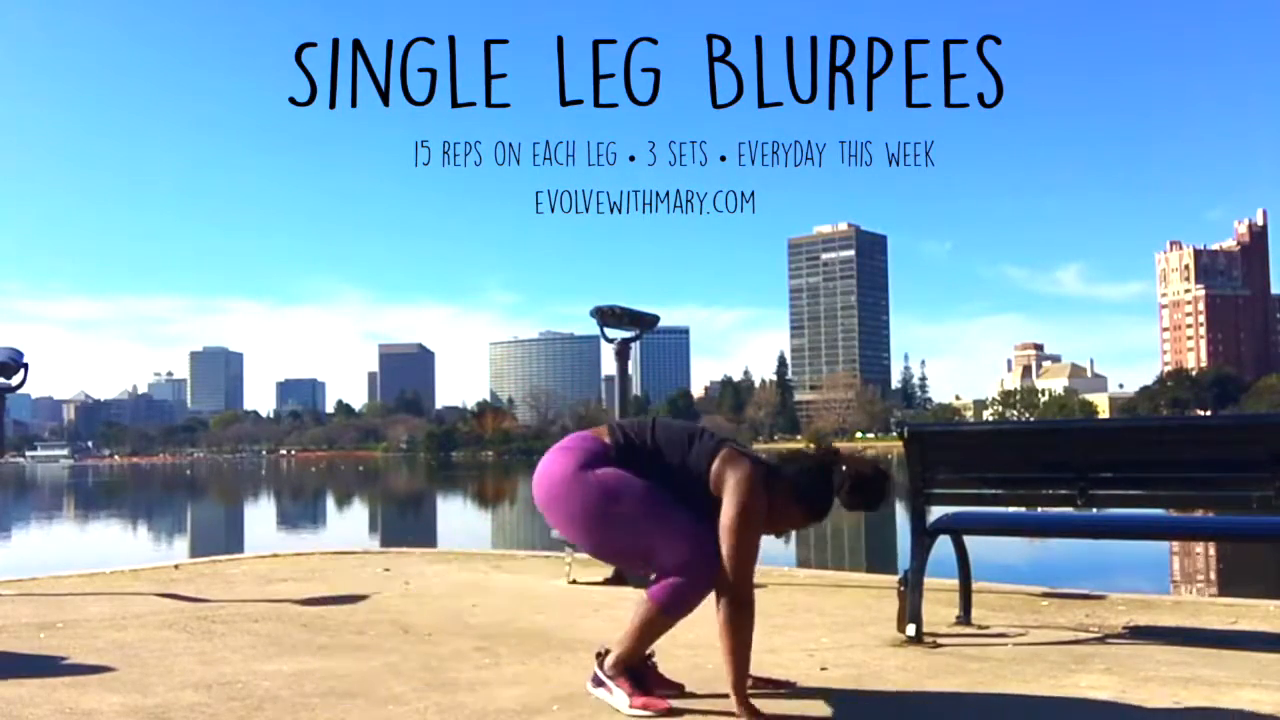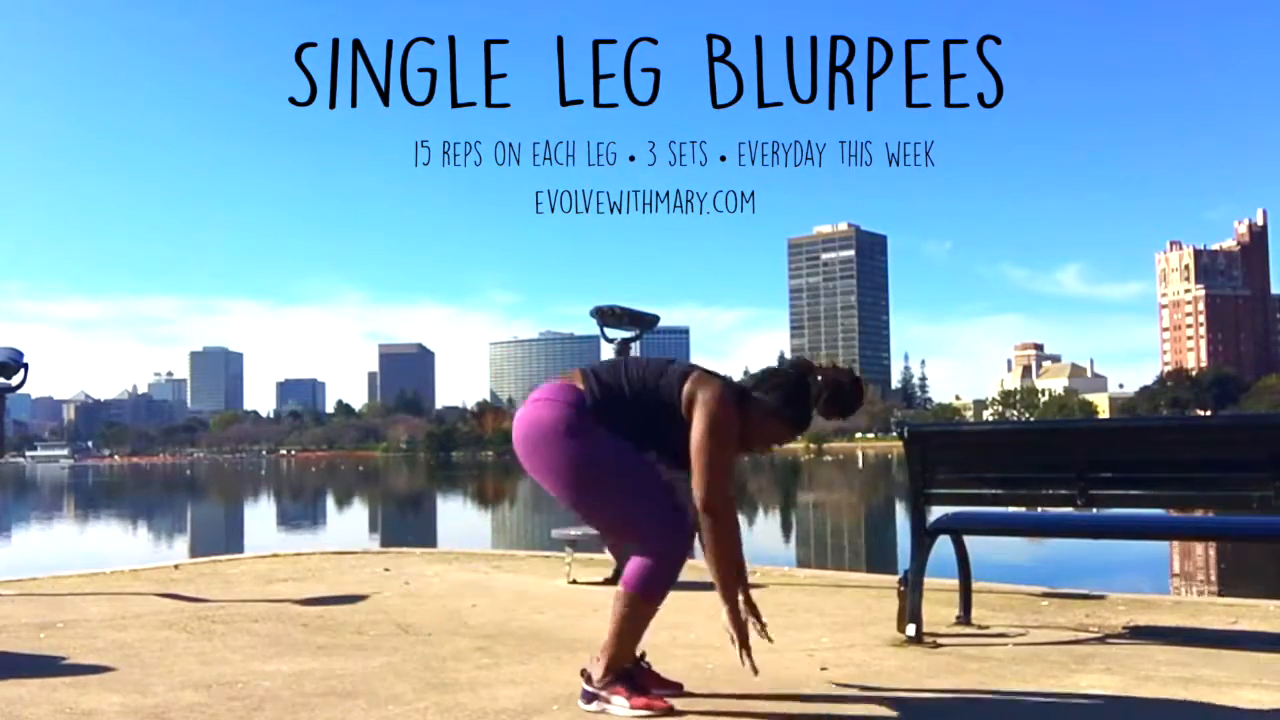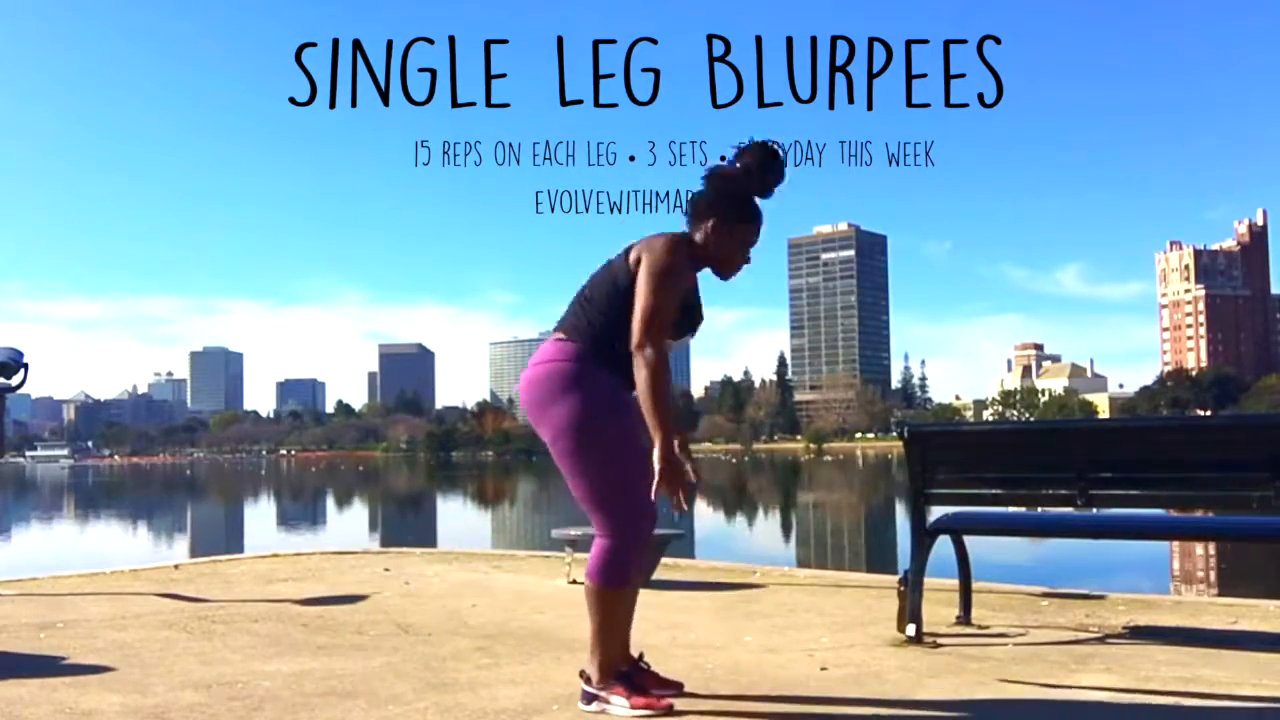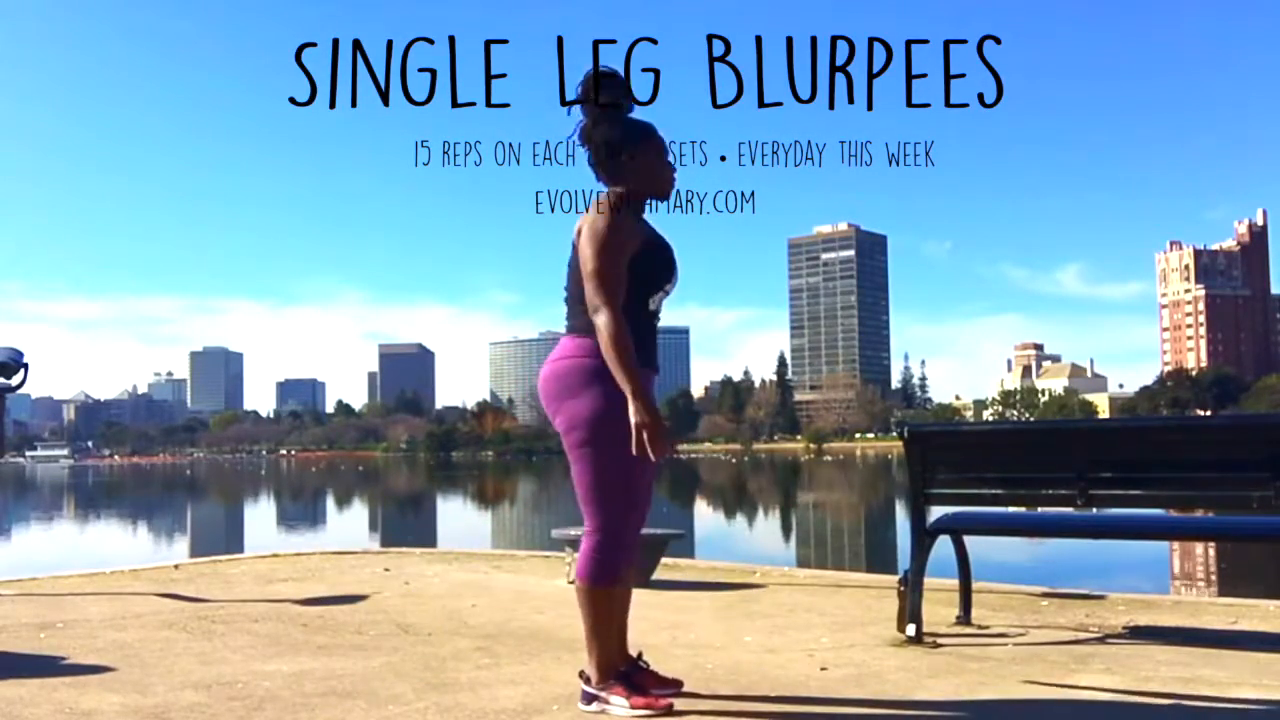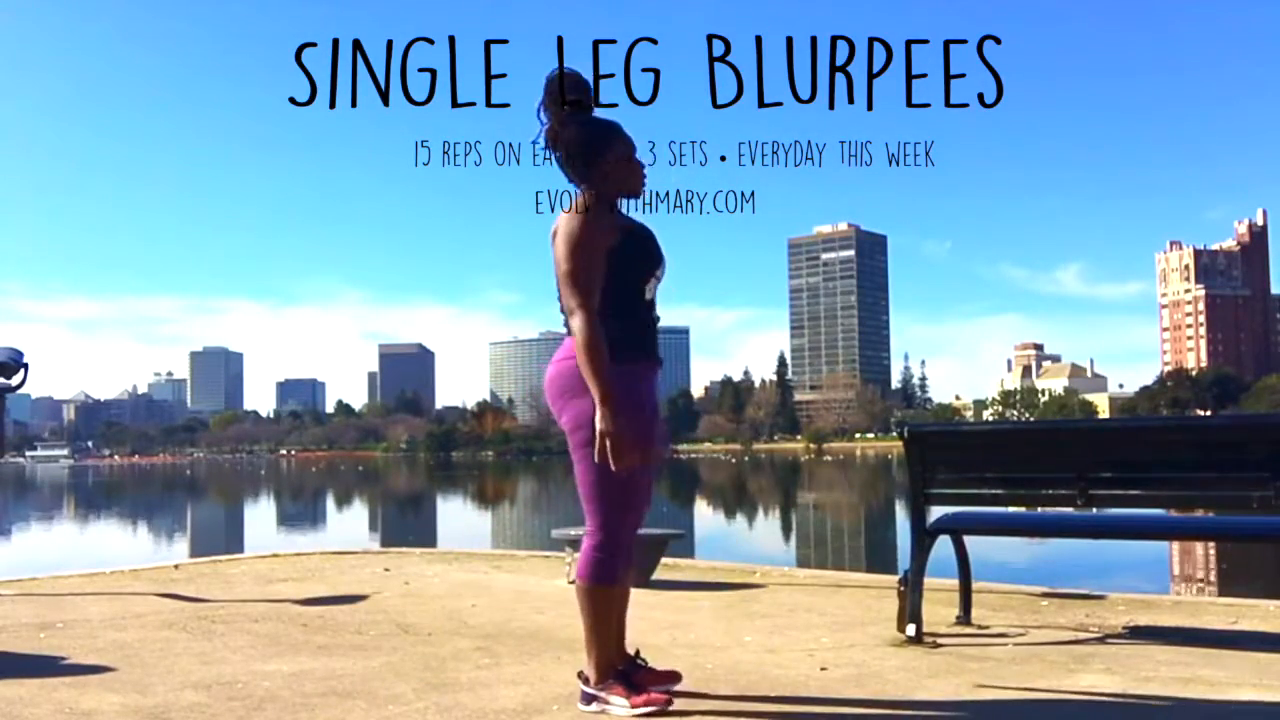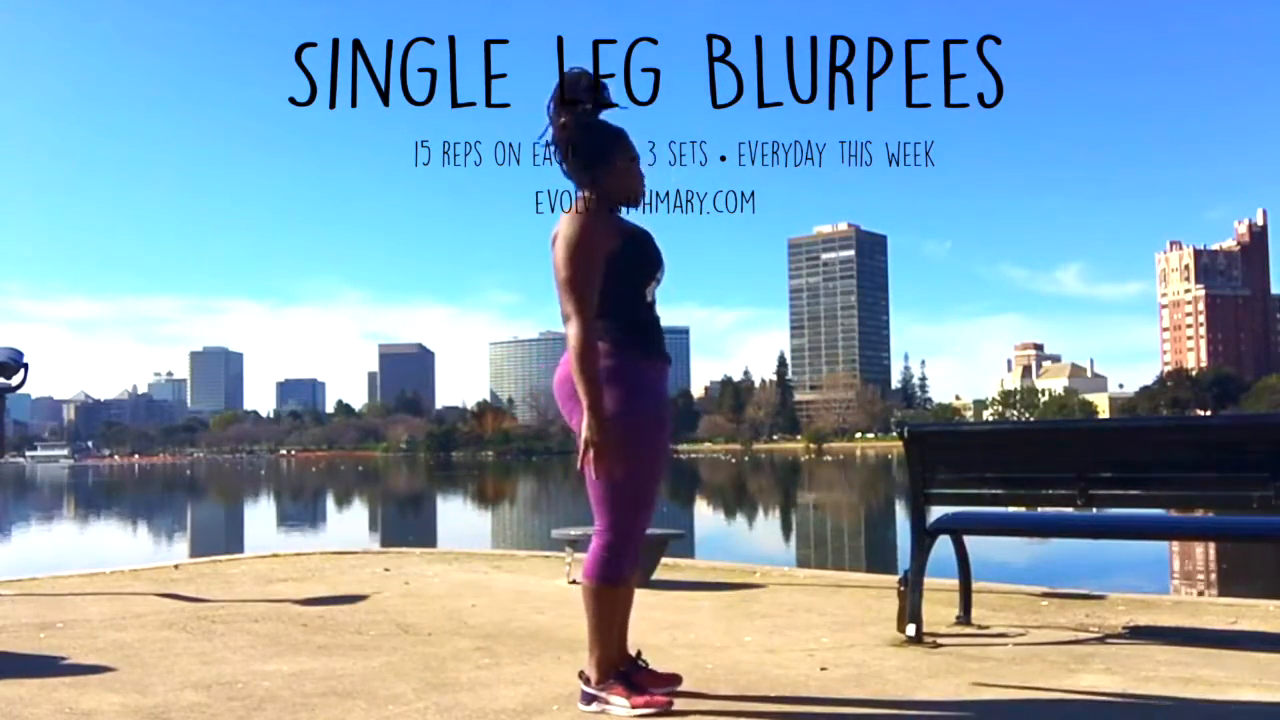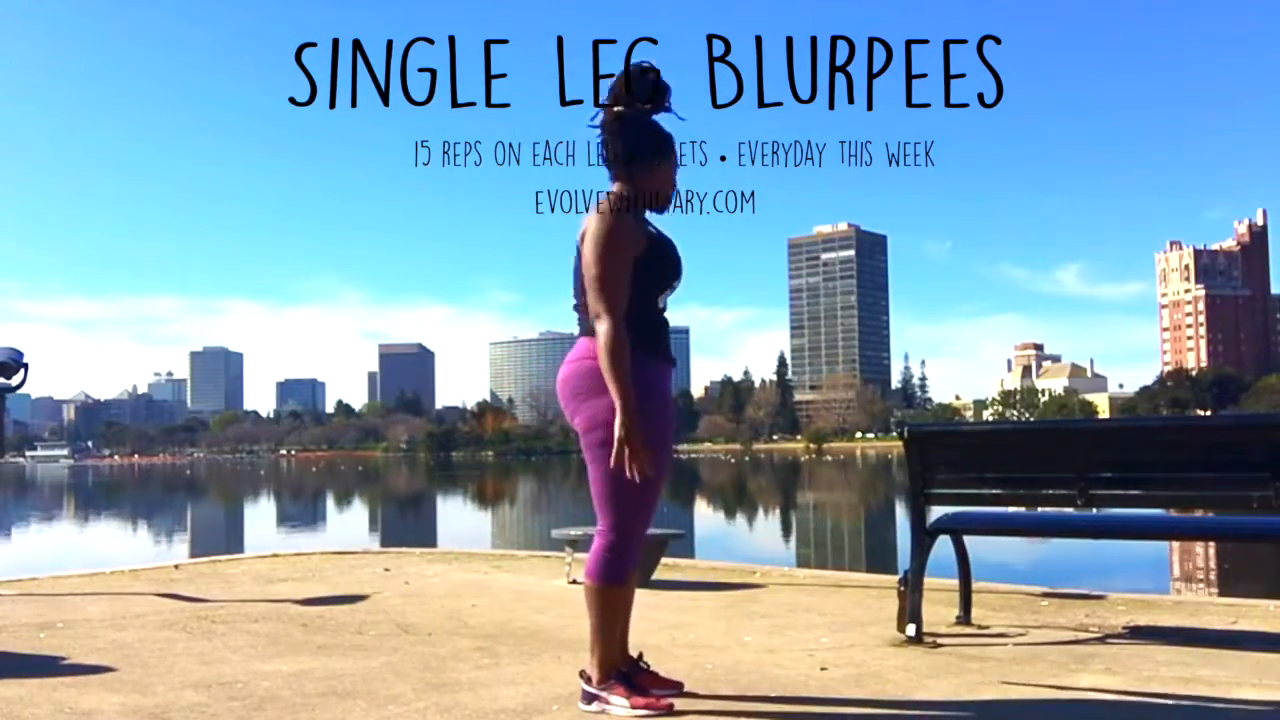
dt=0.2s
person 1, frame 1
left shoulder: (746, 482)
right shoulder: (748, 485)
left elbow: (735, 588)
right elbow: (735, 591)
left wrist: (740, 674)
left hip: (589, 472)
right hip: (572, 473)
left knee: (696, 558)
right knee: (698, 561)
left ankle: (631, 661)
right ankle: (613, 670)
person 1, frame 2
left shoulder: (724, 410)
right shoulder: (722, 405)
left elbow: (719, 511)
right elbow: (712, 510)
left wrist: (740, 588)
right wrist: (731, 603)
left hip: (572, 420)
right hip: (554, 424)
left knee: (664, 534)
right knee: (665, 540)
left ankle: (620, 662)
right ankle: (604, 678)
person 1, frame 3
left shoulder: (677, 269)
right shoulder: (669, 258)
left elbow: (651, 353)
right elbow: (645, 350)
left wrist: (672, 438)
right wrist: (665, 443)
left hip: (591, 382)
right hip: (566, 377)
left knee: (635, 530)
right knee: (623, 532)
left ankle: (618, 663)
person 1, frame 4
left shoulder: (631, 224)
right shoulder: (610, 221)
right elbow: (605, 315)
left wrist: (638, 398)
right wrist: (639, 400)
left hip: (612, 384)
right hip: (592, 380)
left knee: (625, 531)
right knee: (608, 531)
left ankle: (619, 663)
person 1, frame 5
left shoulder: (611, 222)
right shoulder: (584, 221)
right elbow: (583, 319)
right wrist: (605, 406)
left hip: (627, 381)
right hip: (600, 382)
left knee: (622, 529)
right knee: (608, 530)
left ankle: (617, 660)
person 1, frame 6
left shoulder: (607, 225)
right shoulder: (584, 224)
right elbow: (580, 325)
right wrist: (595, 413)
left hip: (635, 380)
right hip: (611, 381)
left knee: (627, 529)
right knee: (617, 529)
left ankle: (617, 662)
person 1, frame 7
left shoulder: (628, 222)
right shoulder: (614, 219)
right elbow: (608, 321)
left wrist: (643, 410)
right wrist: (625, 412)
left hip: (632, 386)
right hip: (614, 382)
left knee: (628, 528)
right knee: (621, 529)
left ankle: (617, 664)
